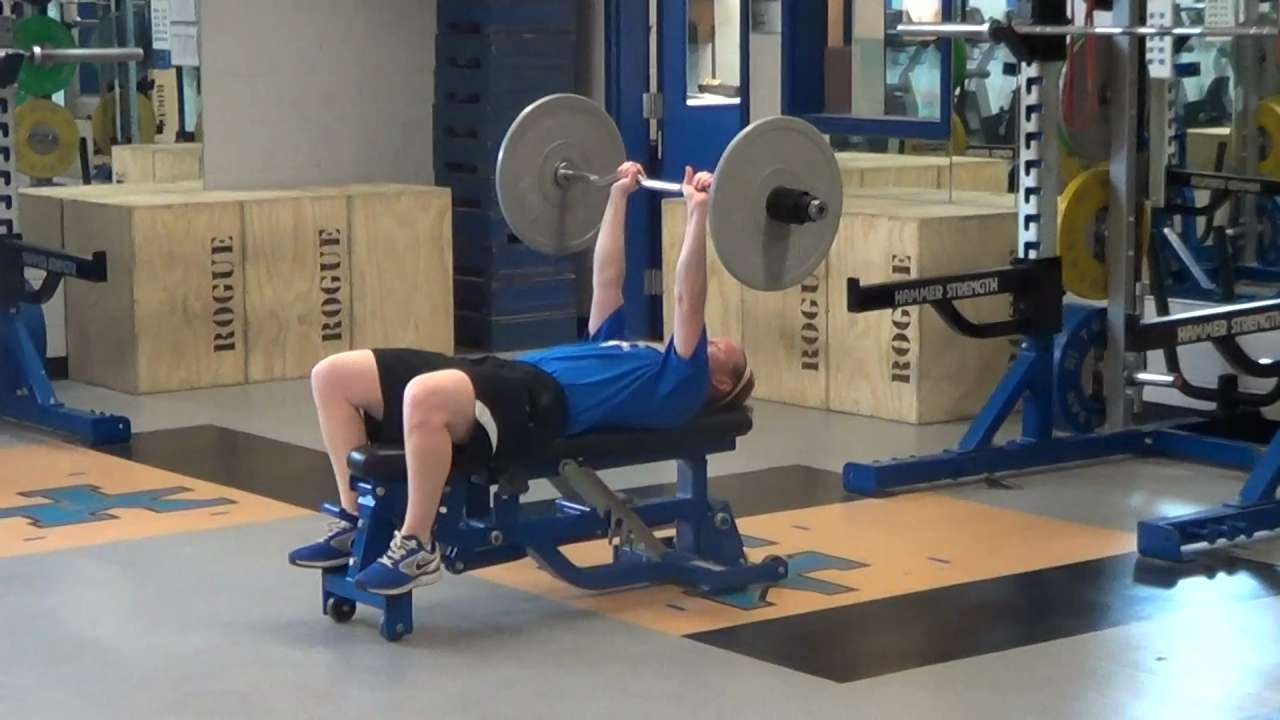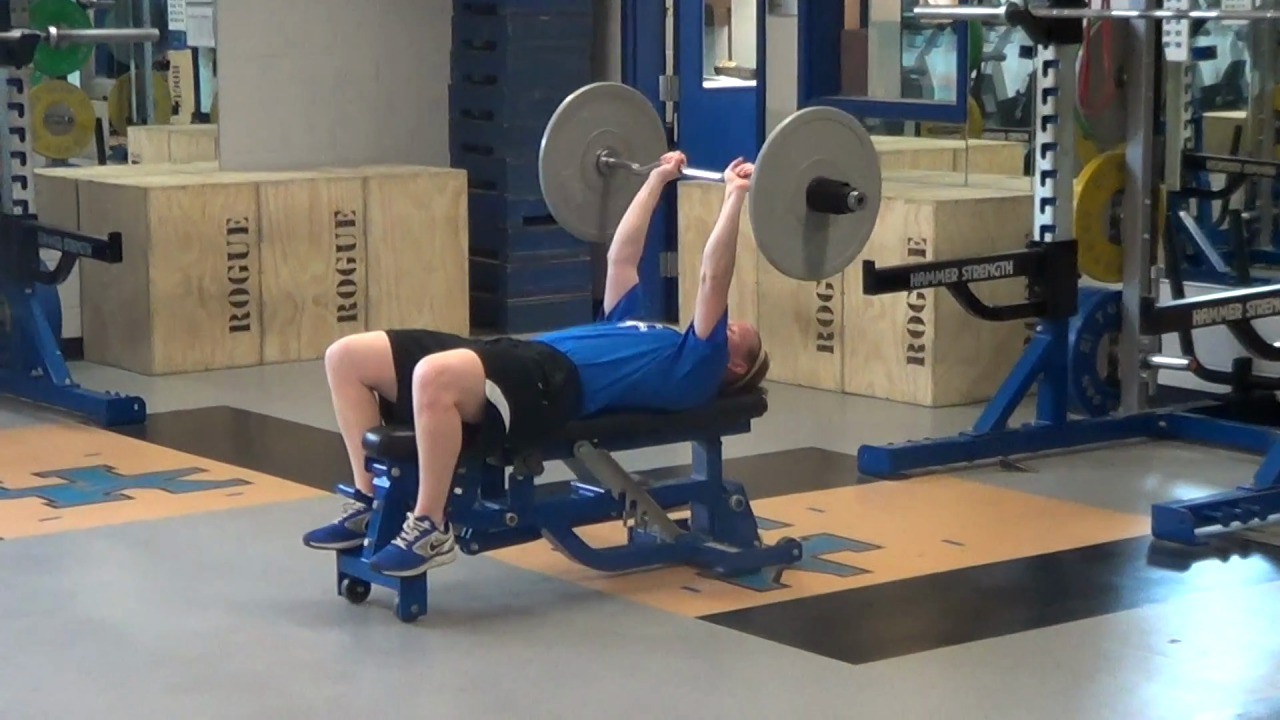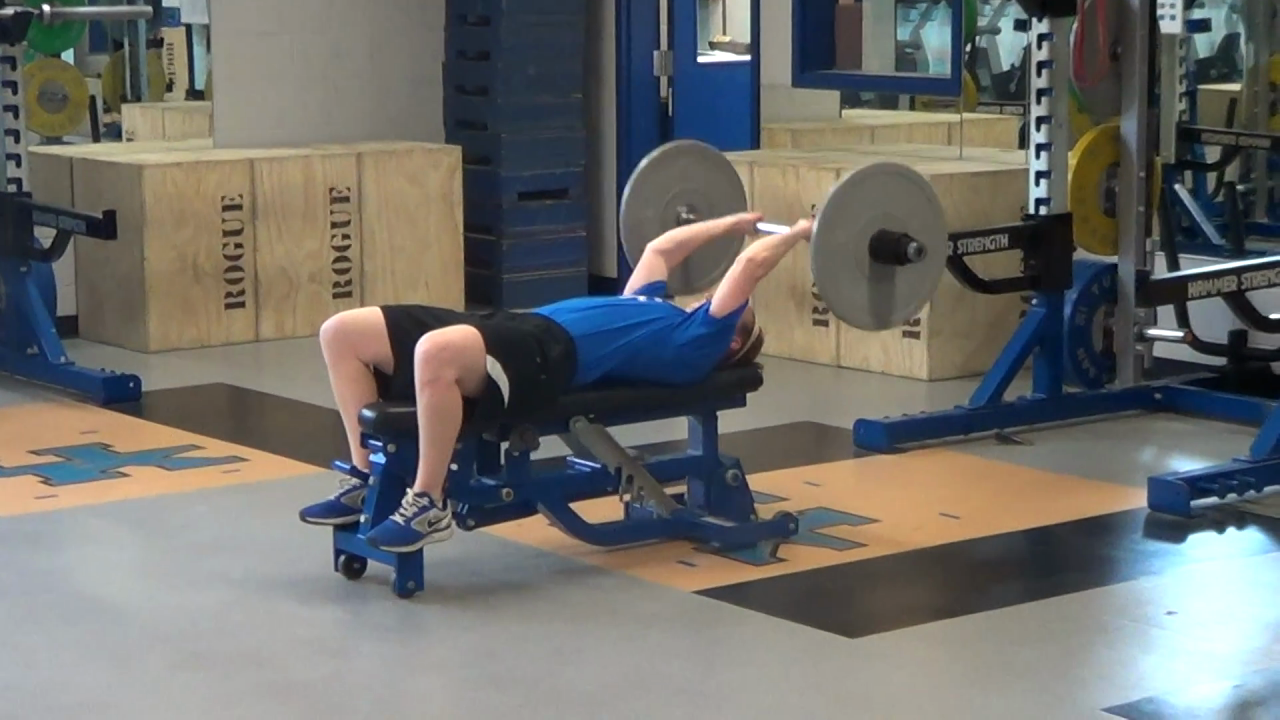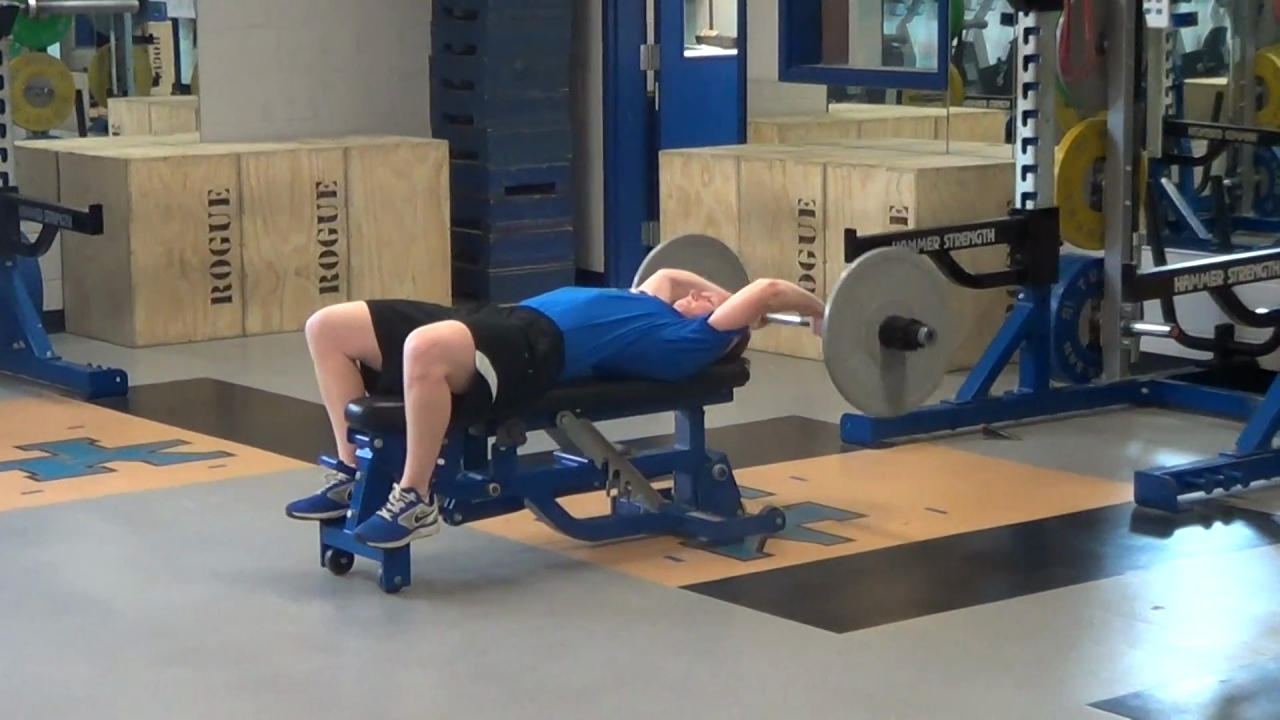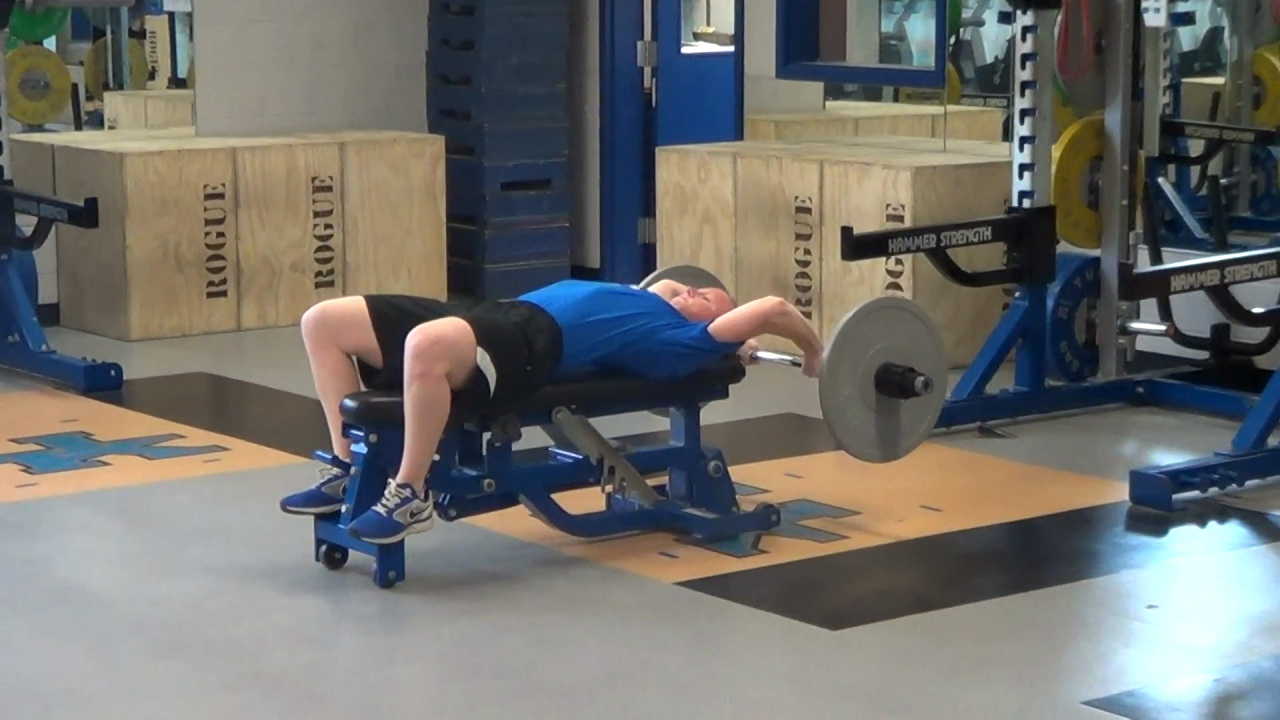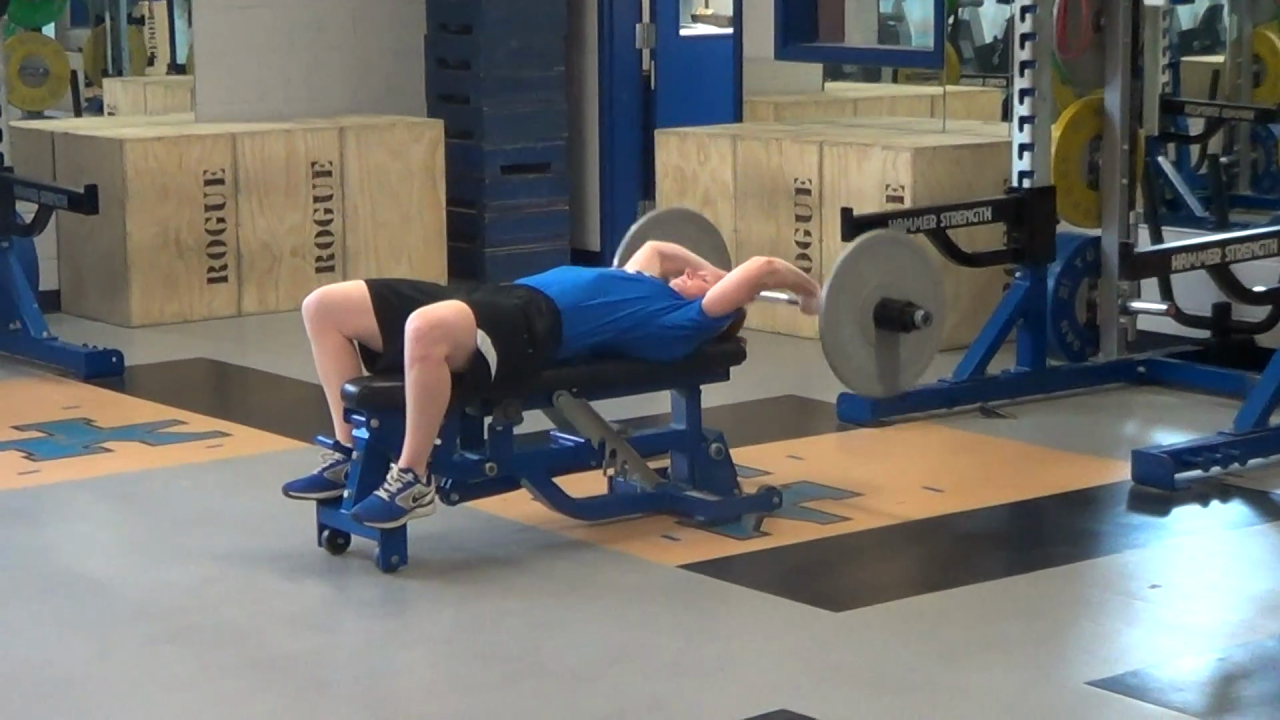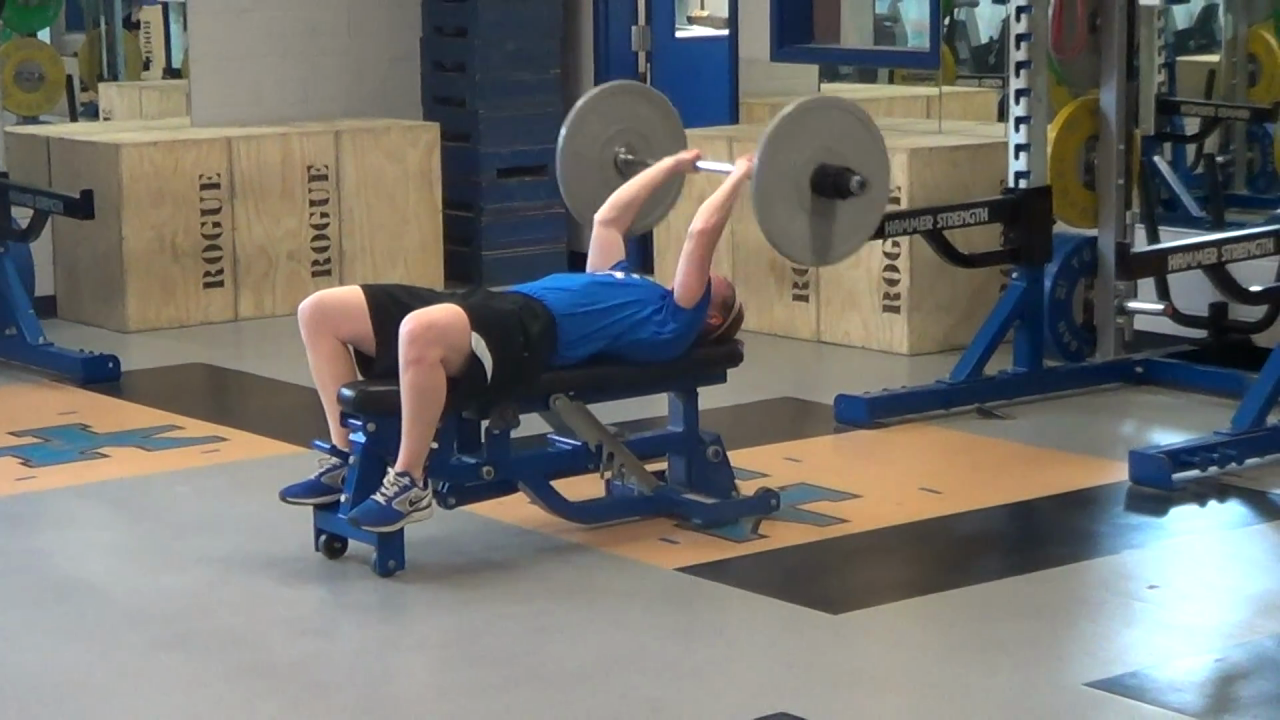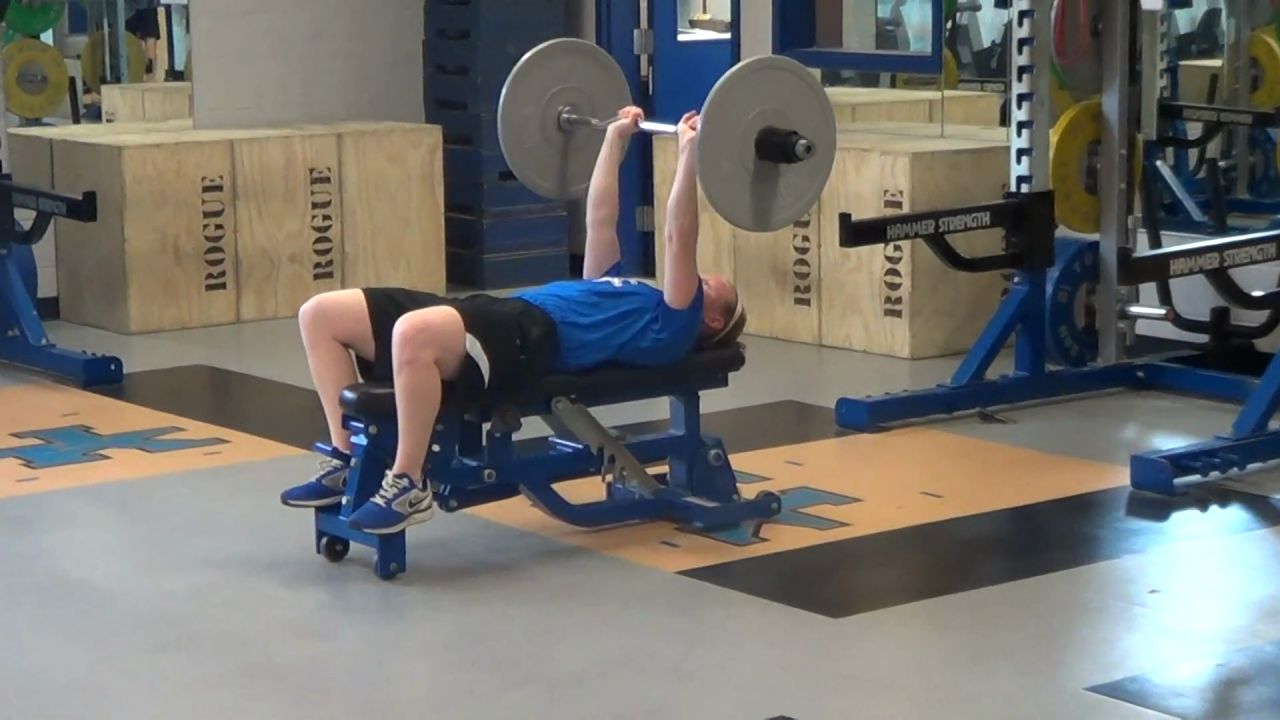
dt=0.5s
person 1, frame 1
left shoulder: (680, 388)
right shoulder: (629, 355)
left elbow: (689, 301)
right elbow: (608, 280)
left wrist: (698, 211)
right wrist: (618, 195)
left hip: (538, 404)
right hip: (503, 373)
left knee: (426, 397)
right knee: (333, 375)
left ankle: (416, 548)
right ankle: (354, 521)
person 1, frame 2
left shoulder: (695, 370)
right shoulder: (641, 331)
left elbow: (714, 281)
right elbow: (621, 257)
left wrist: (733, 196)
right wrist: (657, 179)
left hip: (552, 383)
right hip: (519, 354)
left knee: (434, 377)
right knee: (346, 356)
left ankle: (430, 529)
right ankle: (369, 502)
person 1, frame 3
left shoulder: (697, 344)
right shoulder: (655, 313)
left elbow: (750, 266)
right elbow: (659, 250)
left wrist: (799, 232)
right wrist: (735, 222)
left hip: (549, 352)
right hip: (519, 327)
left knee: (436, 352)
right knee: (341, 332)
left ankle: (428, 504)
right ankle: (366, 478)
person 1, frame 4
left shoulder: (687, 342)
right shoulder: (654, 312)
left elbow: (765, 291)
right elbow: (667, 275)
left wrist: (818, 309)
right wrist: (729, 296)
left hip: (537, 346)
right hip: (507, 319)
left knee: (425, 349)
right knee: (326, 326)
left ankle: (414, 499)
right ankle: (353, 473)
person 1, frame 5
left shoulder: (686, 342)
right shoulder: (657, 314)
left elbow: (770, 308)
right elbow: (664, 284)
left wrist: (815, 350)
left hip: (536, 339)
right hip: (502, 314)
left knee: (426, 345)
right knee: (323, 321)
left ankle: (409, 494)
right ankle: (348, 469)
person 1, frame 6
left shoulder: (682, 324)
right shoulder: (647, 294)
left elbow: (759, 269)
right elbow: (654, 247)
left wrist: (806, 285)
right wrist: (739, 271)
left hip: (536, 324)
right hip: (501, 299)
left knee: (425, 329)
right knee: (324, 305)
left ankle: (411, 478)
right ankle: (350, 453)
person 1, frame 7
left shoulder: (674, 326)
right shoulder: (624, 283)
left elbow: (700, 236)
right elbow: (607, 218)
left wrist: (741, 176)
right wrist: (672, 164)
left hip: (529, 332)
right hip: (493, 306)
left knee: (420, 332)
right knee: (319, 311)
left ankle: (409, 485)
right ankle: (346, 461)
person 1, frame 8
left shoulder: (672, 328)
right shoulder: (623, 292)
left elbow: (679, 239)
right elbow: (600, 221)
left wrist: (689, 152)
right wrist: (615, 139)
left hip: (531, 339)
right hip: (497, 313)
left knee: (414, 334)
right knee: (319, 314)
left ankle: (408, 486)
right ankle: (347, 462)
